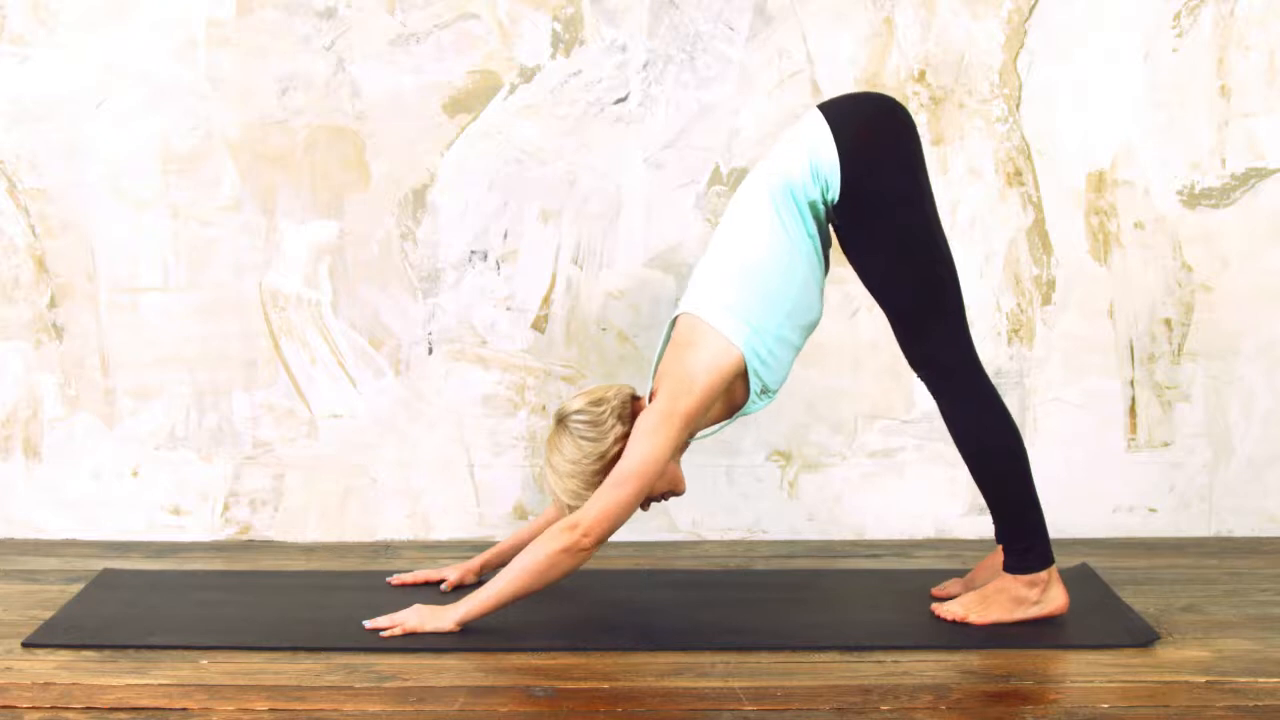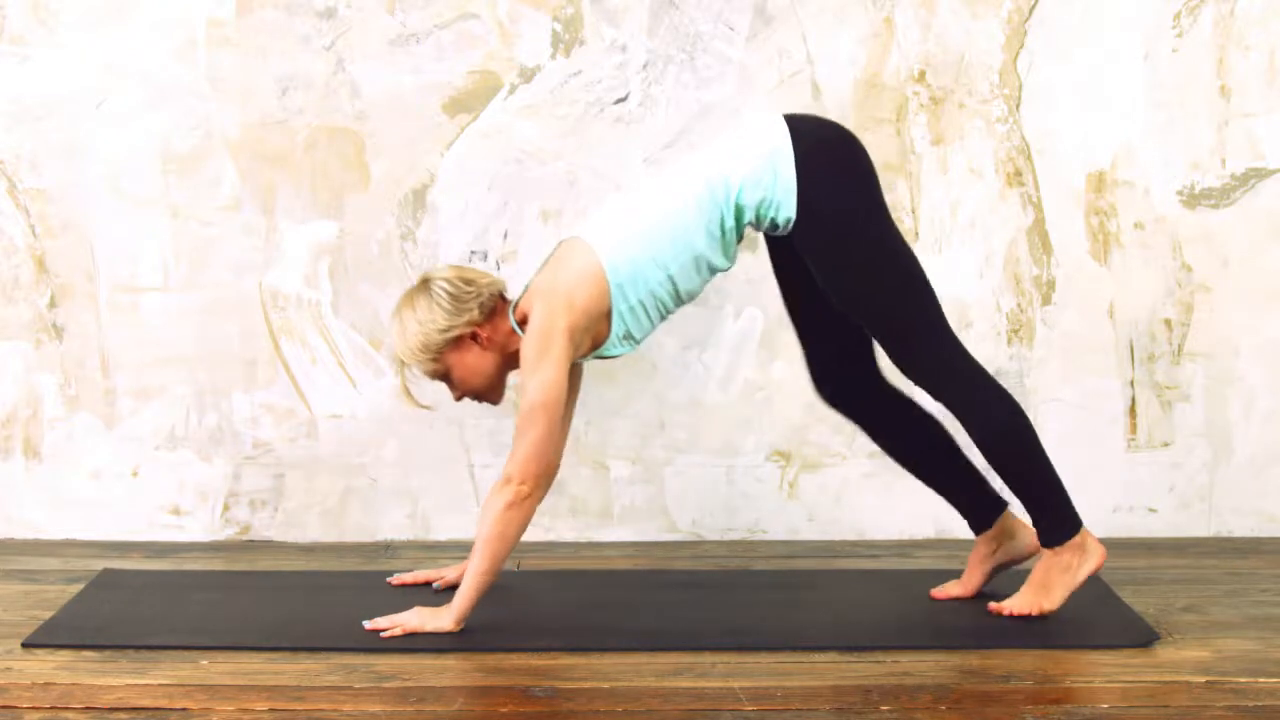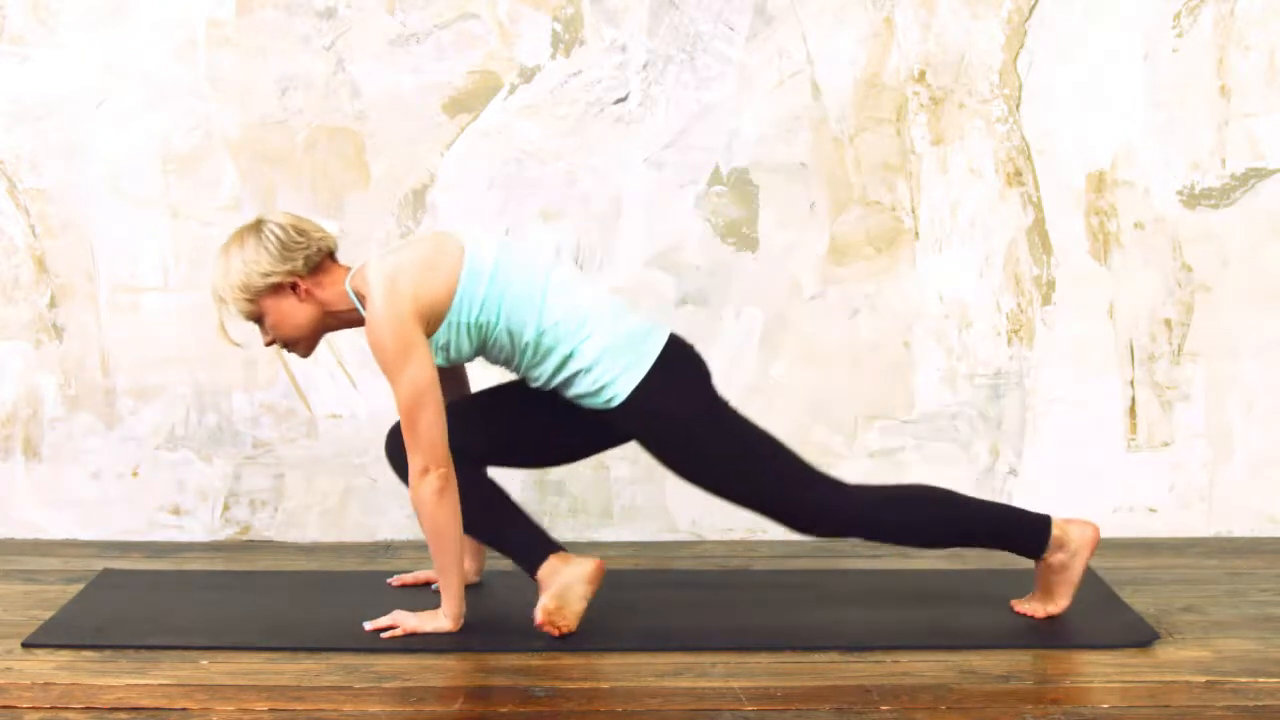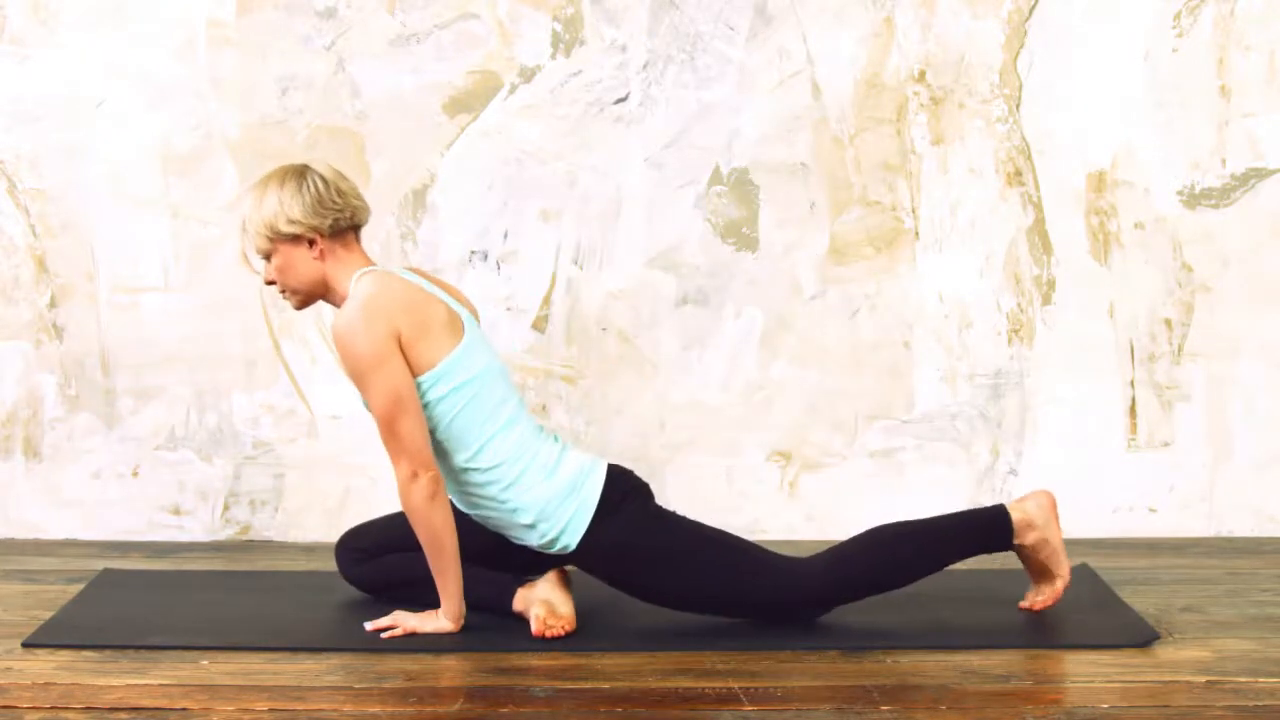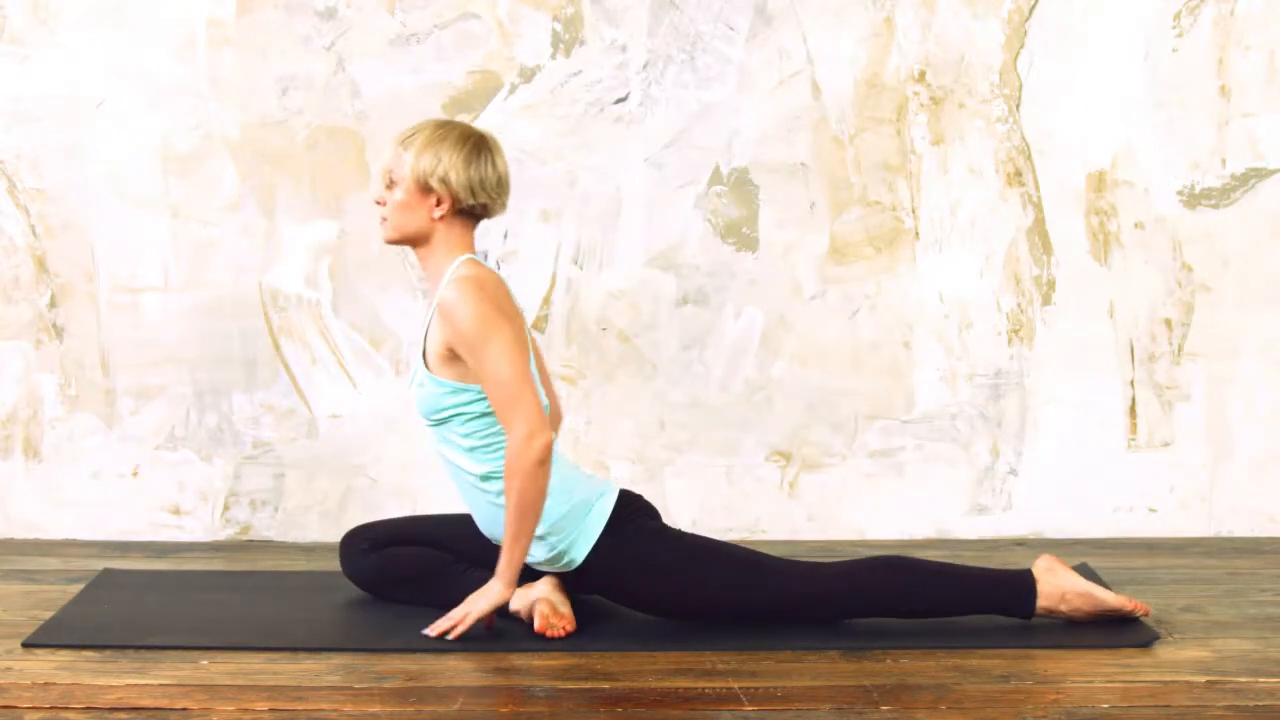
dt=1s
person 1, frame 1
left shoulder: (675, 406)
right shoulder: (677, 397)
left elbow: (580, 535)
right elbow: (581, 506)
left wrist: (459, 614)
right wrist: (478, 564)
left hip: (853, 151)
right hip: (839, 154)
left knee: (947, 368)
right knee: (941, 366)
left ankle: (1034, 576)
right ankle: (1014, 550)
person 1, frame 2
left shoulder: (548, 326)
right shoulder: (548, 316)
left elbow: (520, 482)
right elbow: (532, 475)
left wrist: (455, 611)
right wrist: (474, 565)
left hip: (805, 174)
right hip: (788, 178)
left knee: (934, 364)
right knee: (845, 385)
left ankle: (1068, 541)
right ankle: (997, 528)
person 1, frame 3
left shoulder: (388, 305)
right shoulder: (398, 290)
left elbow: (433, 473)
right elbow: (441, 452)
left wrist: (451, 608)
right wrist: (465, 557)
left hip: (640, 378)
right hip: (609, 377)
left knee: (821, 508)
right knee: (409, 437)
left ankle: (1053, 537)
right ankle: (553, 567)
person 1, frame 4
left shoulder: (361, 318)
right shoulder: (411, 284)
left elbow: (418, 474)
left wrist: (451, 608)
right wrist: (480, 583)
left hip: (584, 519)
right hip: (563, 501)
left knee: (802, 588)
right knee: (359, 555)
left ankle: (1014, 520)
right ankle: (523, 589)
person 1, frame 5
left shoulder: (463, 293)
right shoulder: (466, 286)
left elbow: (532, 439)
left wrist: (503, 577)
right wrist: (515, 569)
left hip: (597, 543)
right hip: (569, 529)
left knee: (821, 592)
right knee: (364, 553)
left ankle: (1036, 590)
right ankle: (532, 589)
